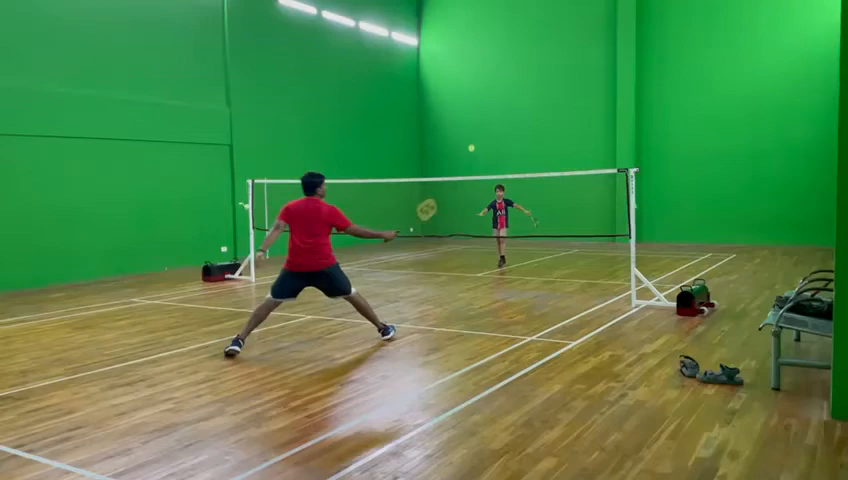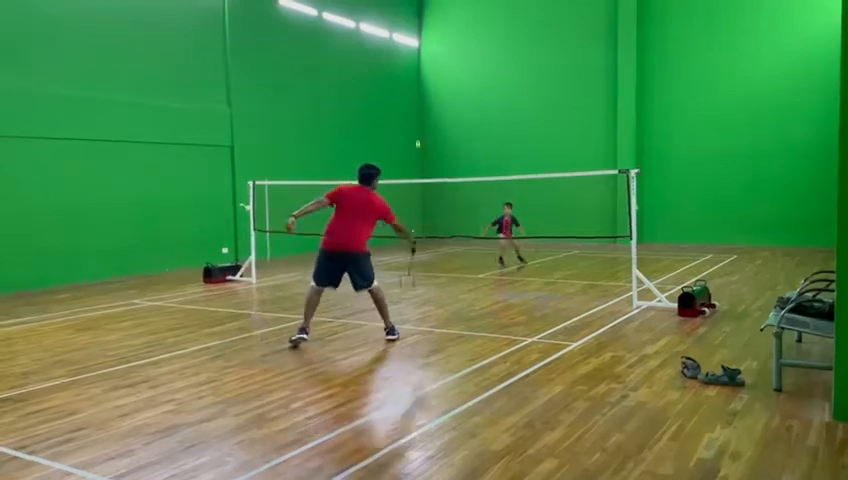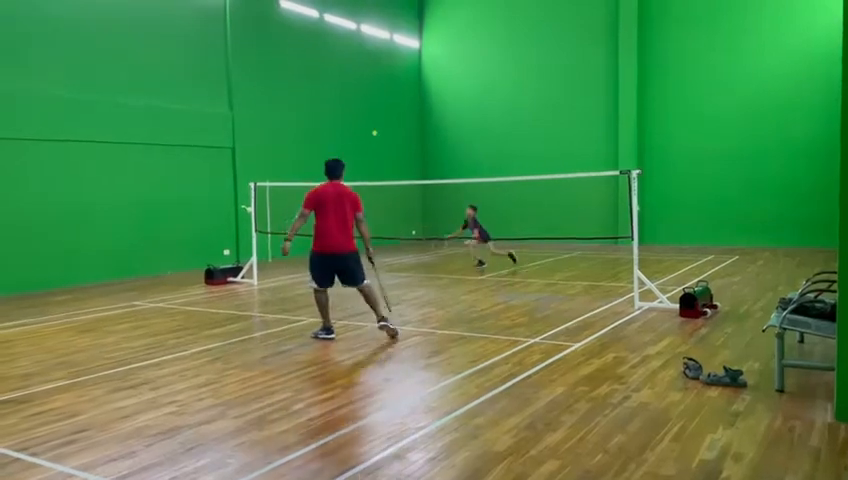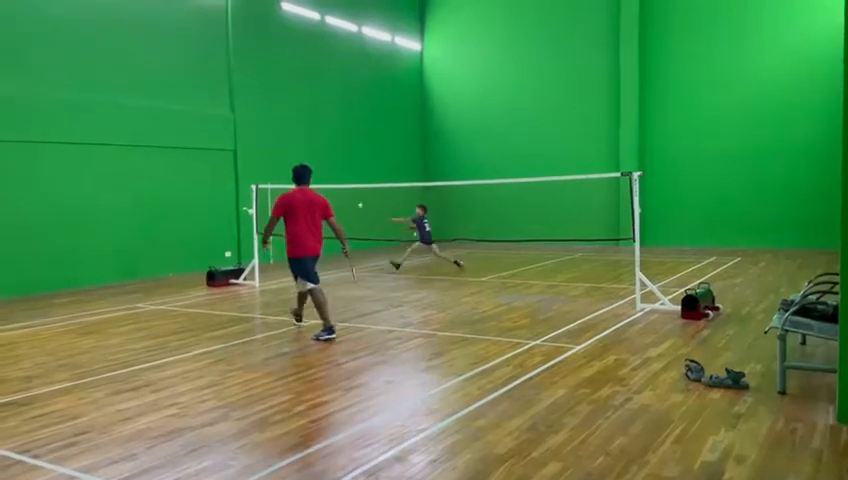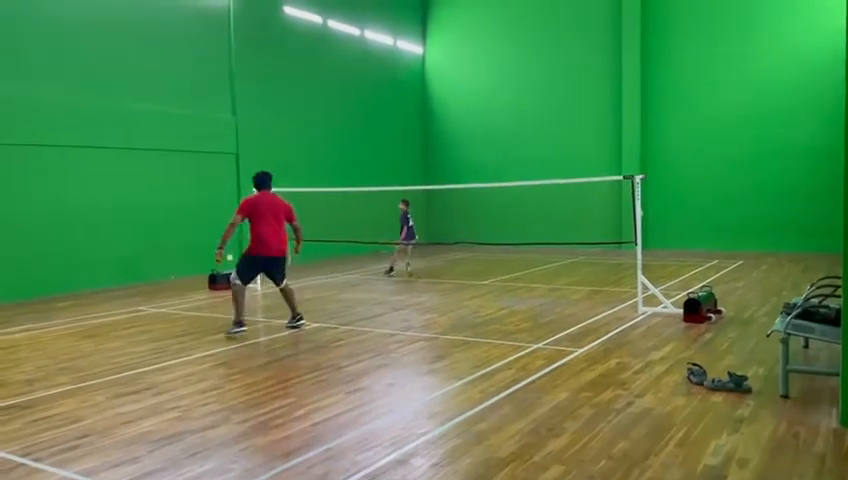
dt=0.4s
person 1, frame 1
left shoulder: (290, 208)
right shoulder: (330, 211)
left elbow: (276, 230)
right elbow: (355, 230)
left wrist: (262, 250)
right wrist: (384, 235)
left hip: (296, 267)
right hip: (324, 266)
left knee: (270, 303)
right knee: (352, 295)
left ankle: (239, 341)
right ankle: (383, 328)
person 1, frame 2
left shoulder: (342, 191)
right shoulder: (380, 203)
left elbow: (318, 204)
right elbow: (397, 226)
left wrist: (294, 216)
right wrist: (411, 240)
left hip: (331, 247)
right hip: (357, 250)
left knee: (317, 287)
right knee: (373, 288)
left ankle: (303, 330)
right ankle: (390, 328)
person 1, frame 3
left shoulder: (316, 193)
right shoulder: (352, 195)
left elbow: (302, 217)
right elbow: (361, 222)
left wrist: (288, 239)
right wrist: (369, 247)
left hip: (323, 250)
right hip: (348, 249)
left knee: (319, 288)
right knee: (363, 286)
left ankle: (327, 328)
right ankle: (383, 320)
person 1, frame 4
left shoulder: (285, 198)
right shoulder: (320, 200)
left elbow: (271, 224)
right elbow: (335, 225)
left wrist: (265, 241)
right wrist: (345, 245)
left hip: (298, 251)
right hip: (315, 249)
left knee: (312, 286)
right knee: (304, 282)
left ankle: (328, 327)
right ankle: (298, 312)
person 1, frame 5
left shoulder: (249, 202)
right shoulder: (283, 204)
left elbow: (233, 224)
right elbow: (297, 227)
left wrist: (221, 247)
right wrist: (298, 244)
left hip: (257, 251)
right hip: (279, 252)
left knee: (237, 282)
right knee: (282, 284)
left ankle: (239, 321)
right ankle: (297, 317)
